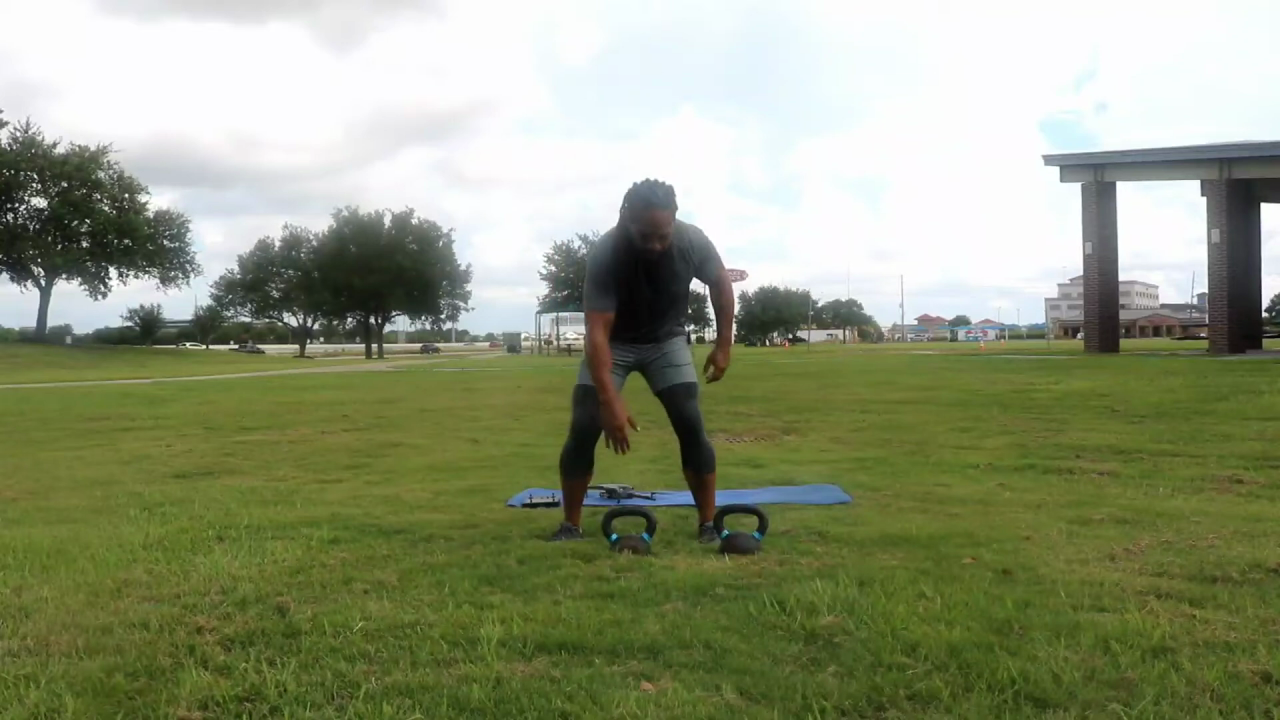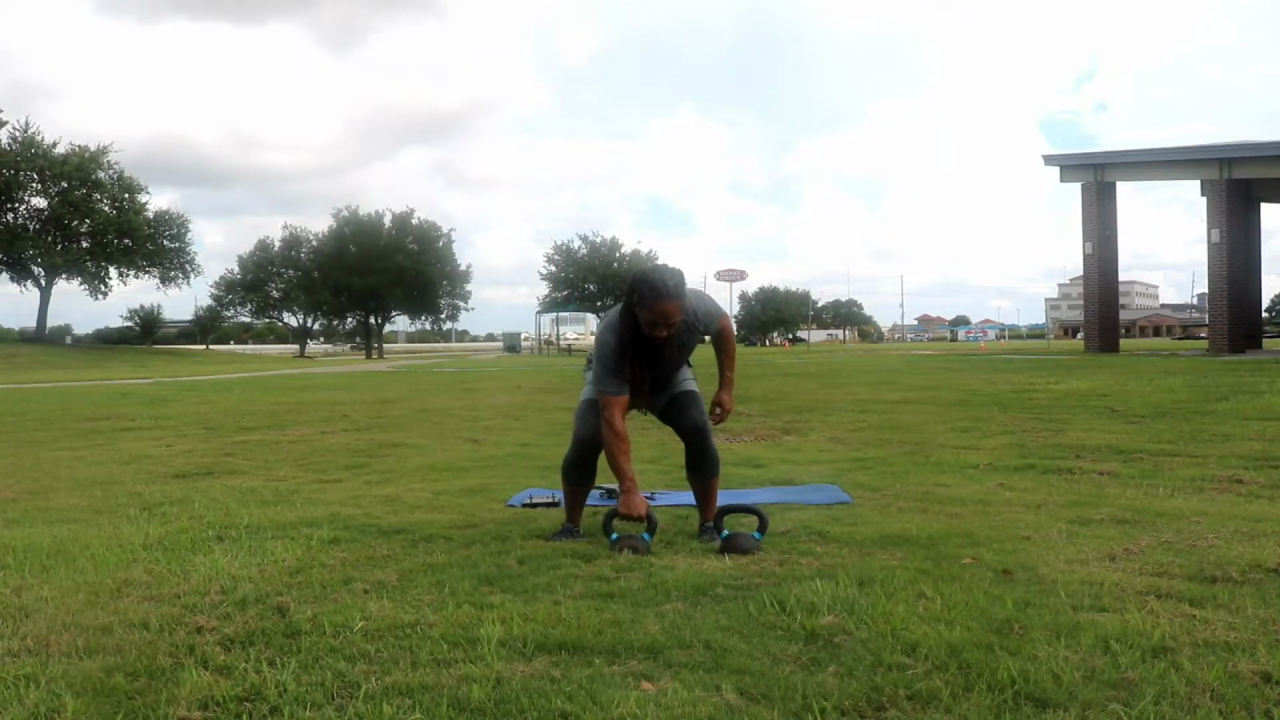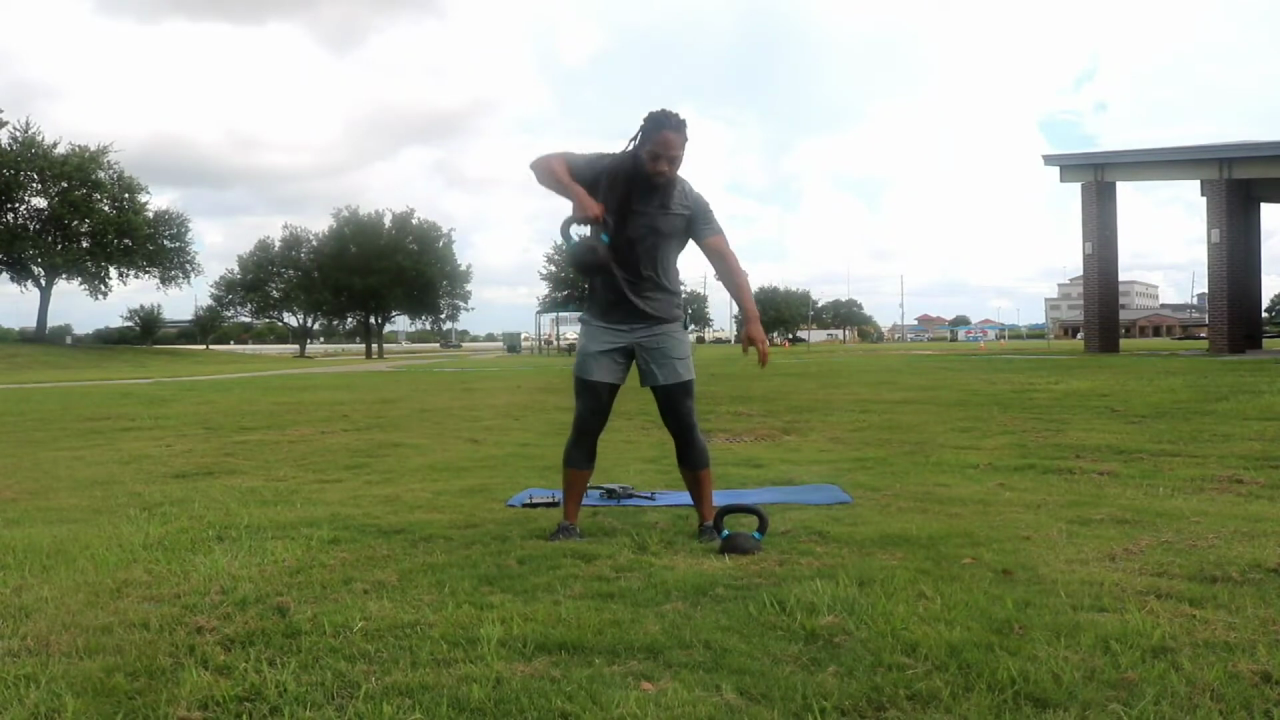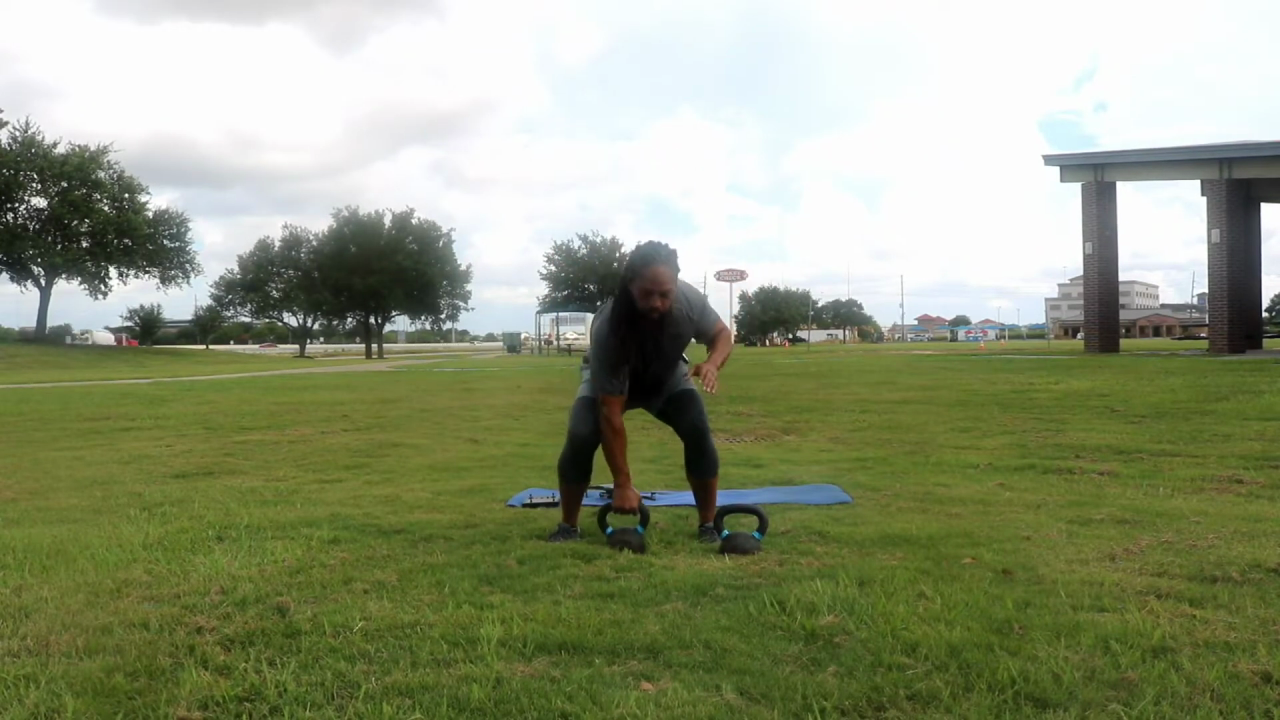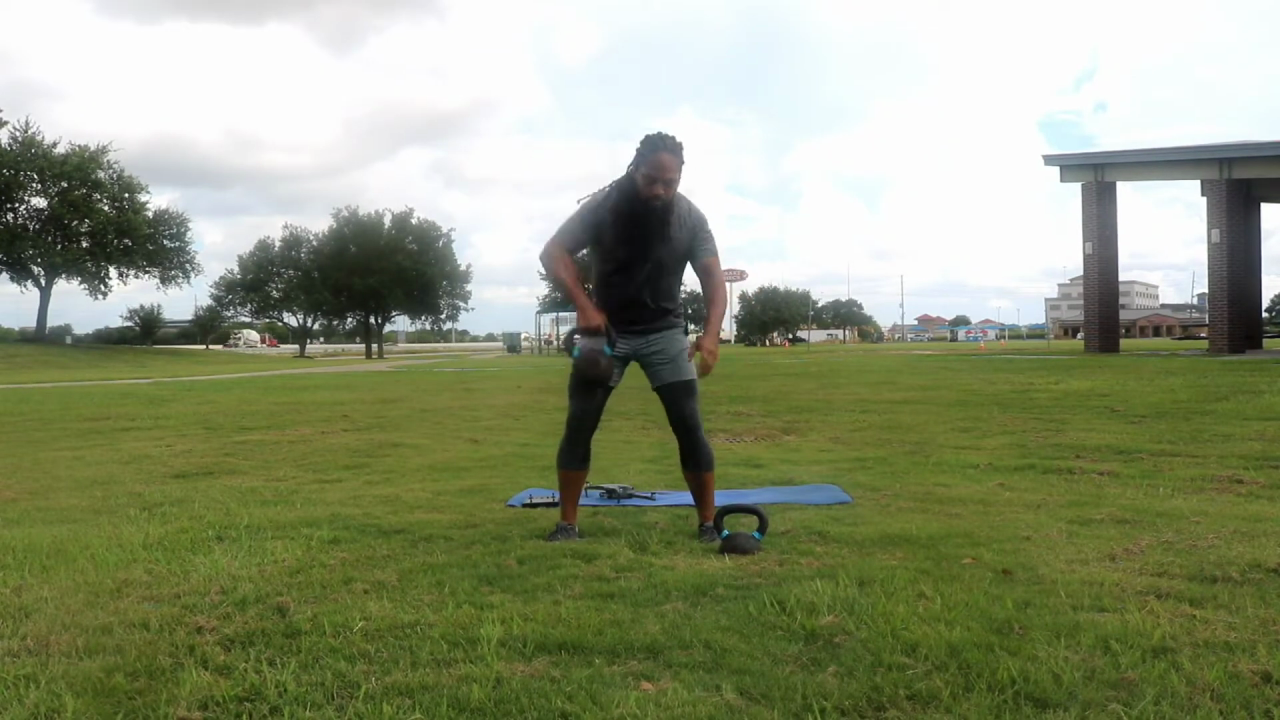
dt=1s
person 1, frame 1
left shoulder: (694, 241)
right shoulder: (604, 254)
left elbow: (721, 286)
right elbow: (597, 335)
left wrist: (723, 346)
right wrist: (612, 406)
left hip: (666, 341)
right hip: (614, 341)
left knee: (691, 425)
right knee: (583, 427)
left ankle: (708, 524)
right ankle: (570, 524)
person 1, frame 2
left shoulder: (698, 306)
right shoulder: (611, 334)
left elbow: (724, 328)
right elbow: (612, 420)
left wrist: (726, 387)
right wrist: (628, 490)
left hip: (671, 376)
right hip: (611, 379)
left knee: (699, 430)
right knee: (585, 438)
left ankle: (708, 524)
right ankle: (571, 526)
person 1, frame 3
left shoulder: (689, 201)
right shoulder: (611, 171)
left elbow: (723, 257)
right elbow: (543, 165)
left wrist: (751, 318)
right wrist: (576, 194)
left hip: (663, 325)
right hip: (604, 323)
left knee: (683, 425)
right knee: (587, 425)
left ankle: (707, 523)
right ankle: (569, 524)
person 1, frame 4
left shoulder: (691, 301)
right shoulder: (610, 325)
left elbow: (722, 335)
right elbow: (611, 413)
left wrist: (713, 361)
right wrist: (624, 485)
left hip: (667, 379)
right hip: (610, 385)
left knee: (698, 431)
right knee: (580, 438)
left ankle: (708, 525)
right ankle: (568, 525)
person 1, frame 5
left shoulder: (690, 217)
right shoulder: (605, 207)
left elbow: (713, 280)
right elbow: (553, 252)
left wrist: (712, 333)
right wrist: (583, 304)
left hip: (665, 333)
right hip: (607, 329)
left knee: (688, 423)
right knee: (580, 423)
left ankle: (708, 523)
right ankle: (566, 523)
